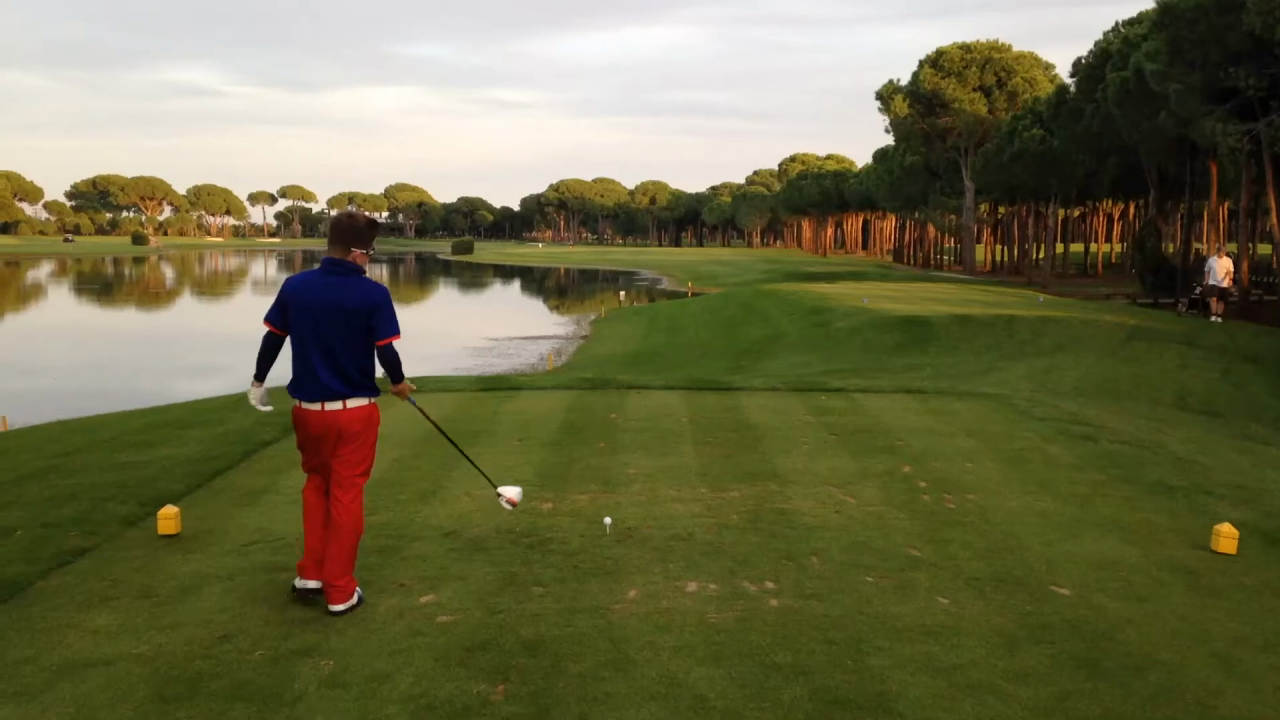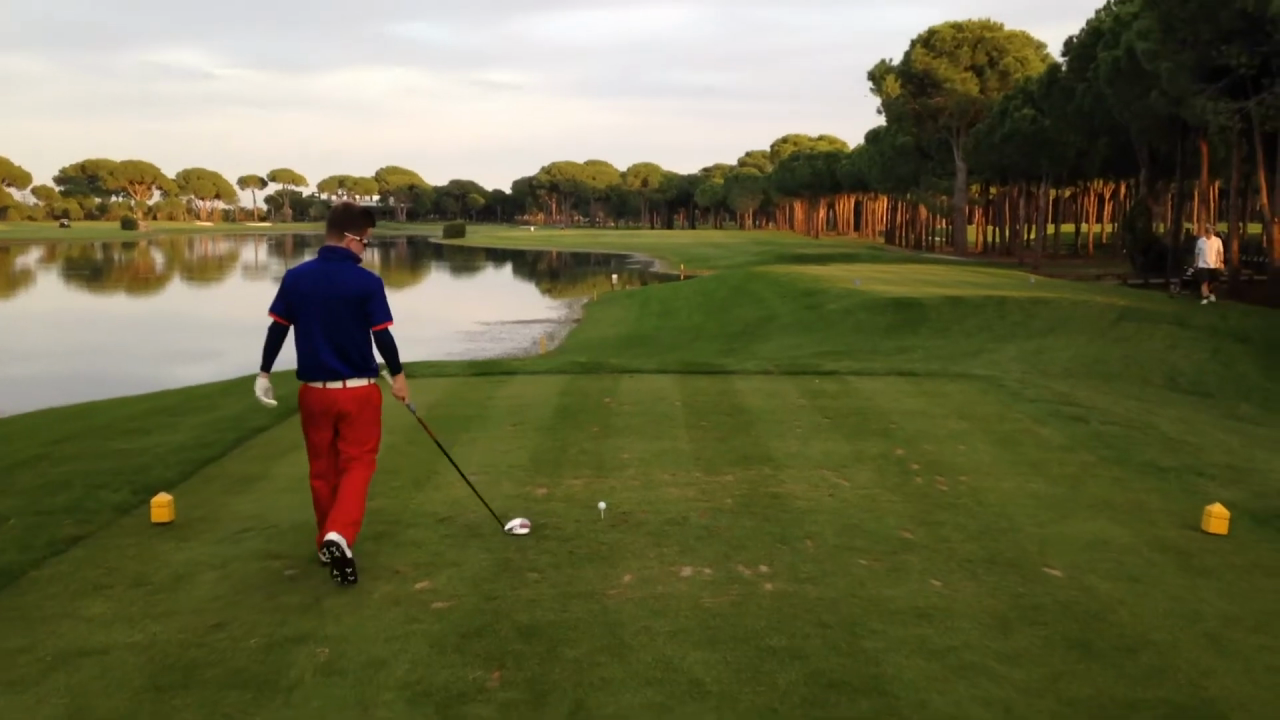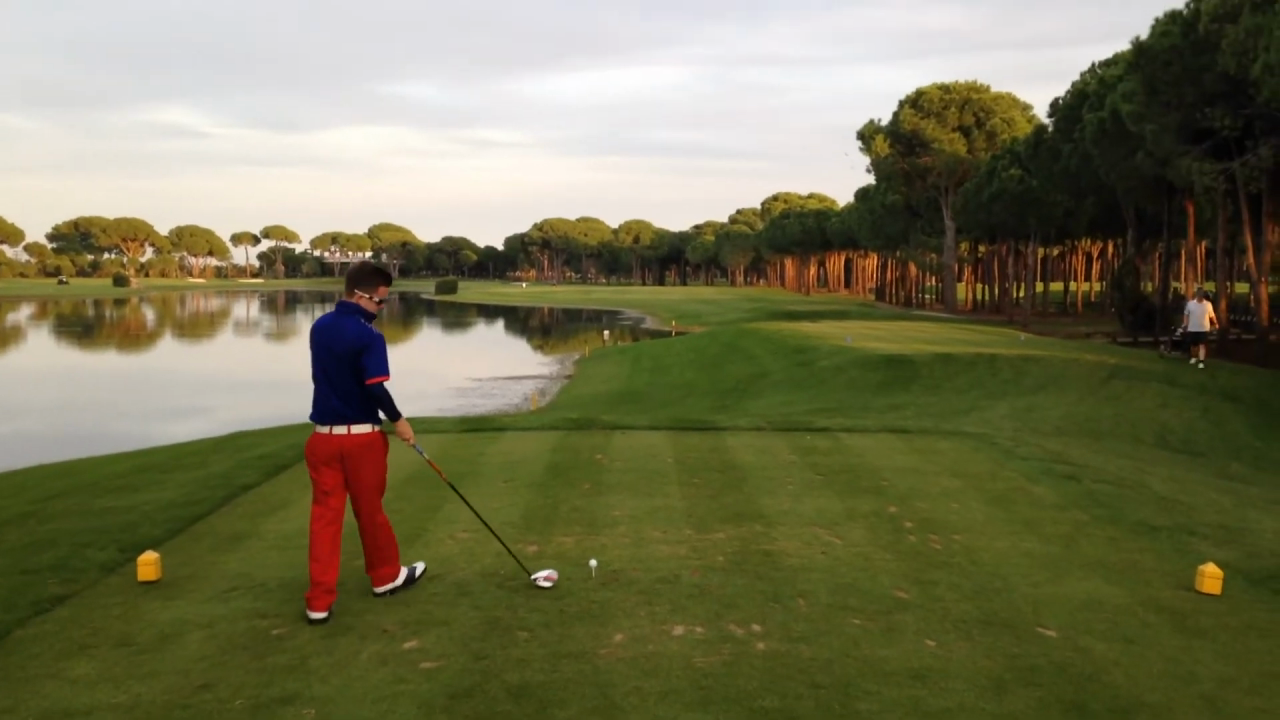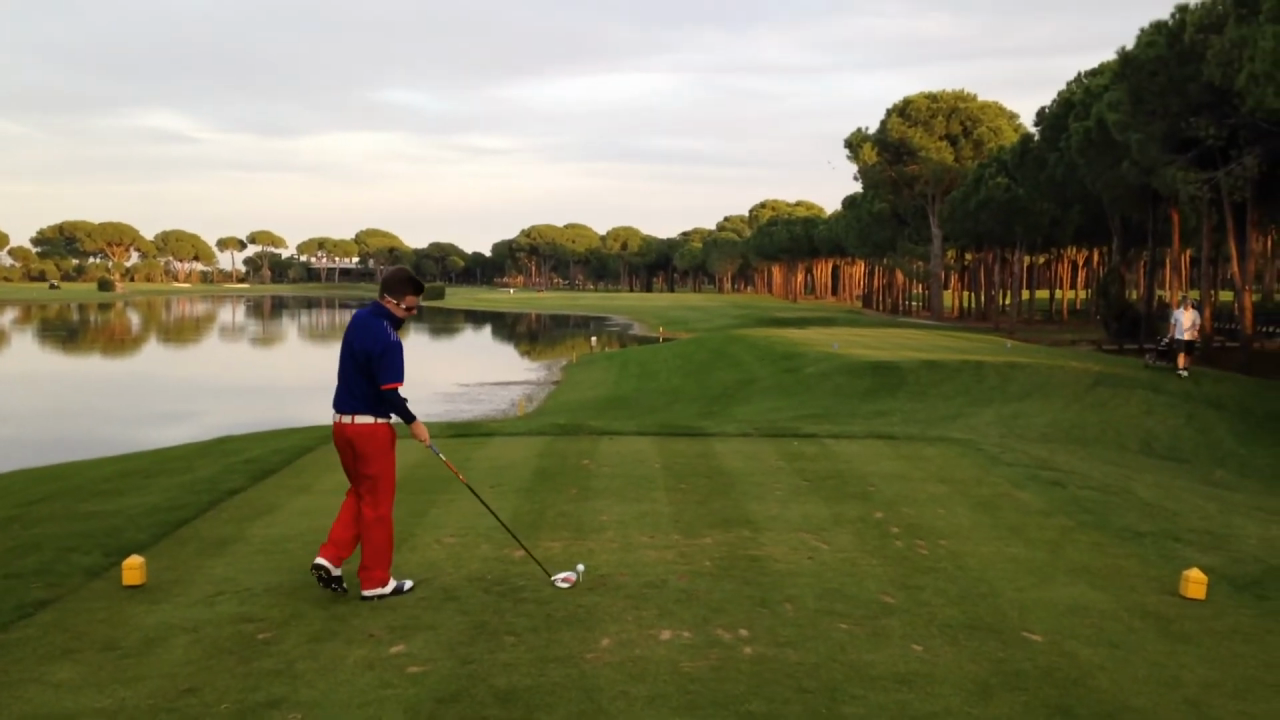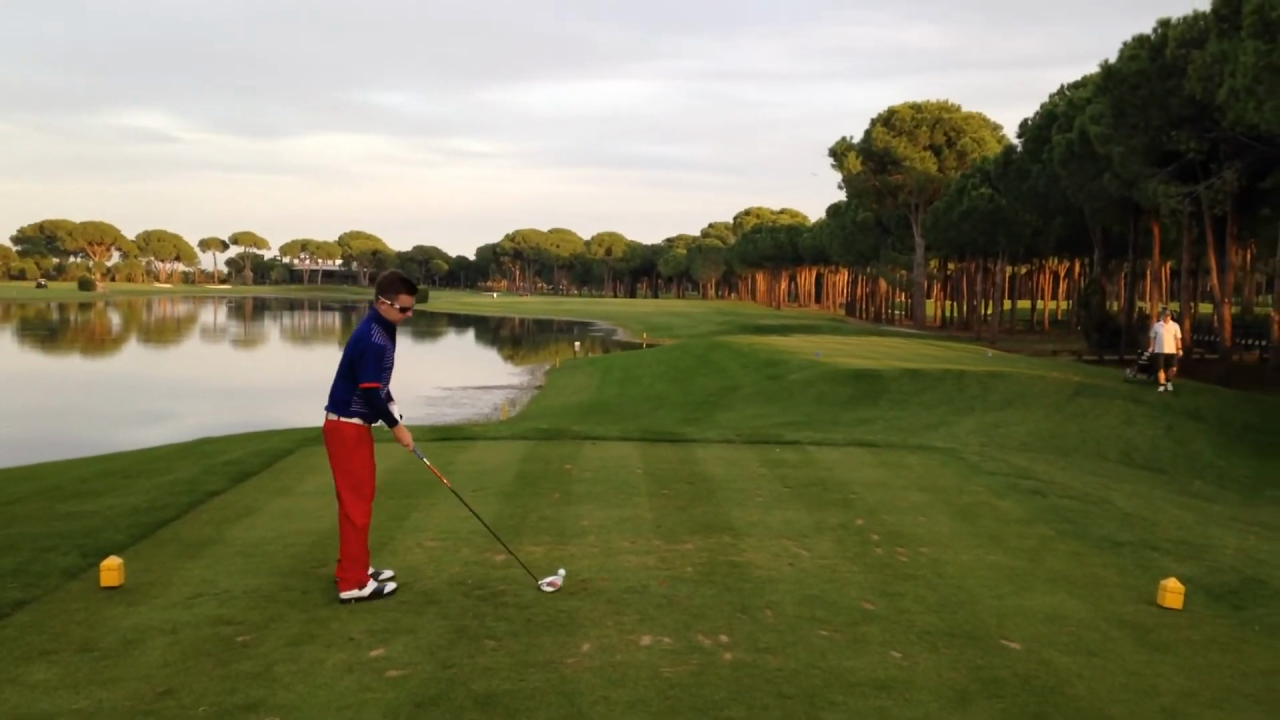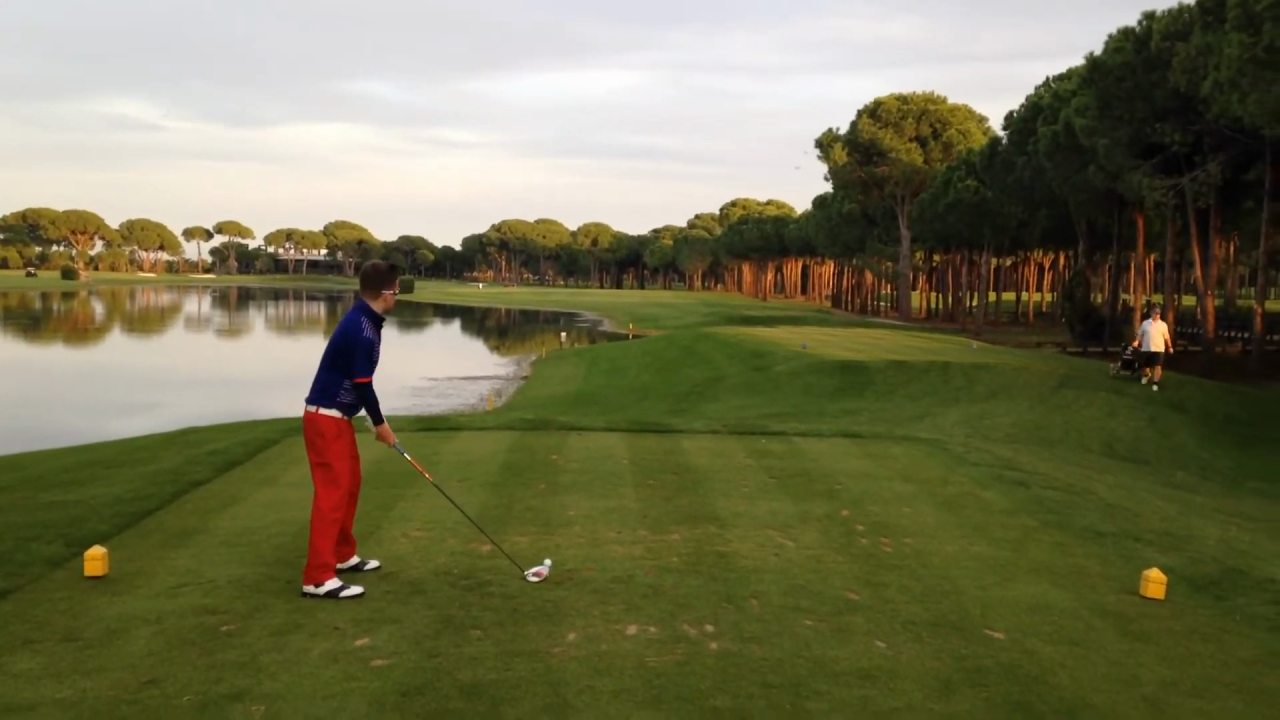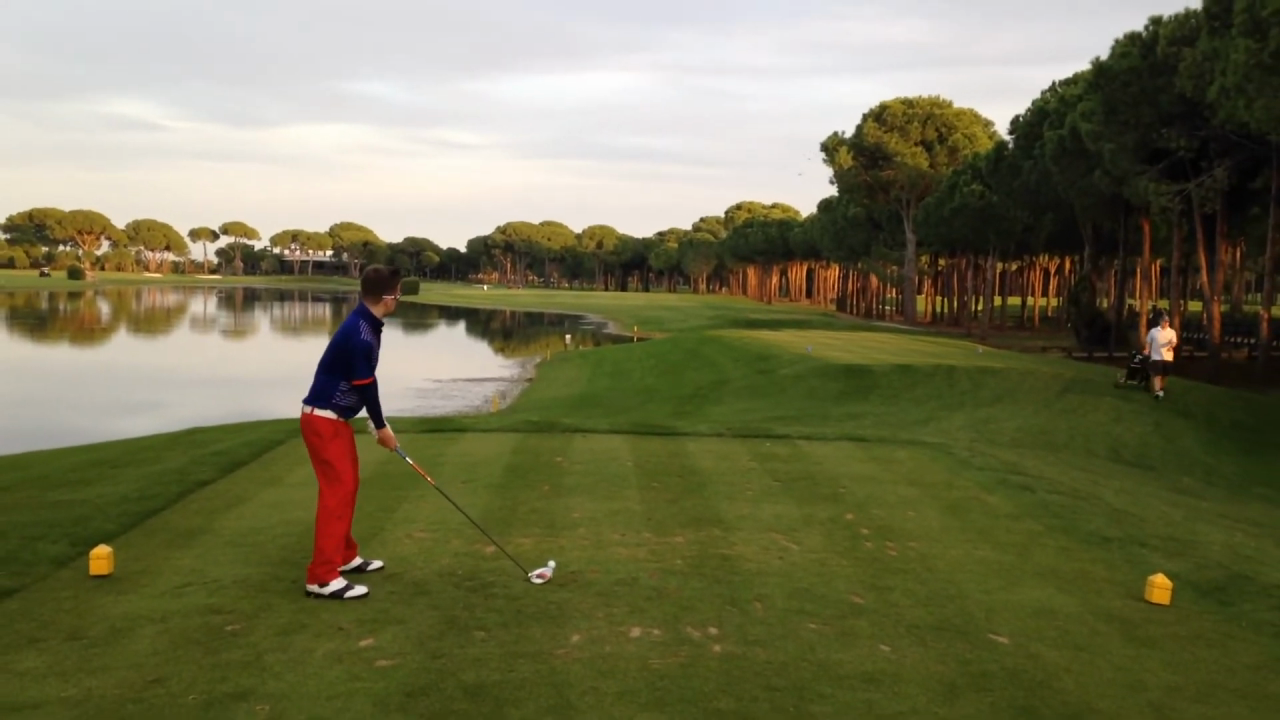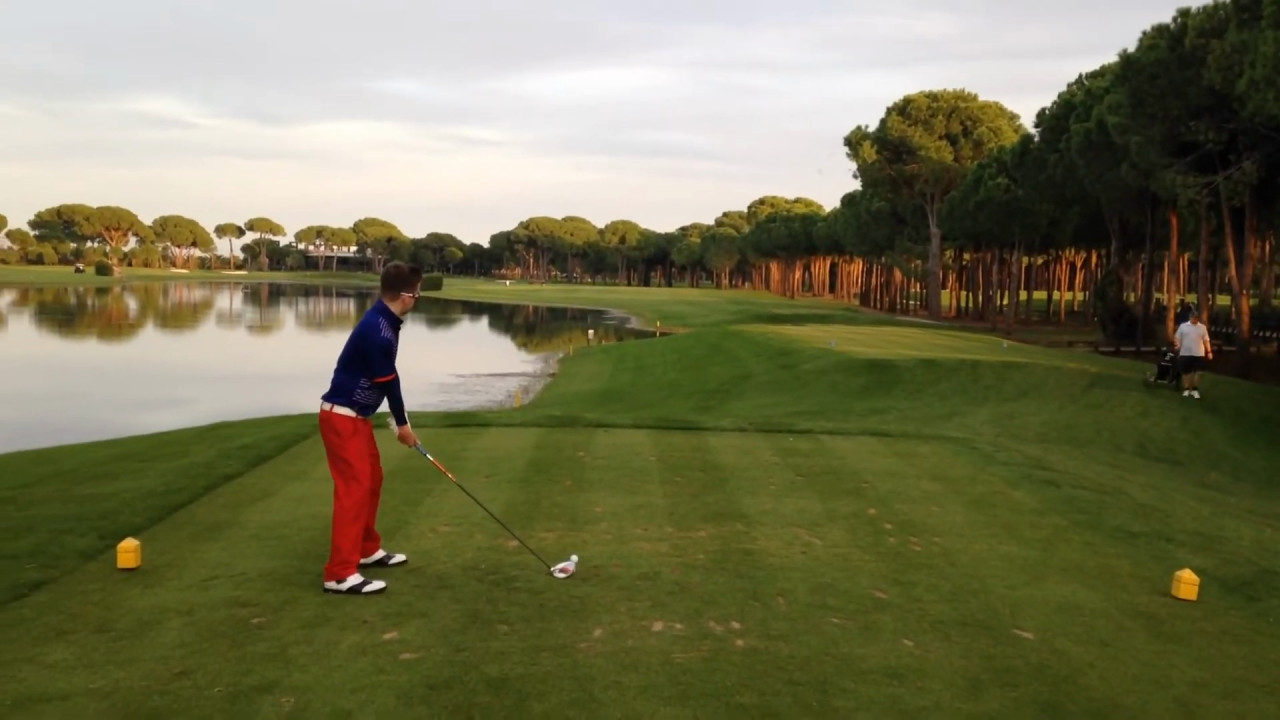
dt=0.4s
person 1, frame 1
left shoulder: (294, 287)
right shoulder: (374, 294)
left elbow: (273, 338)
right elbow: (387, 352)
left wrist: (258, 381)
right wrist: (399, 382)
left hip: (309, 409)
right hip: (356, 411)
left knee: (317, 483)
right knee: (347, 495)
left ankle: (312, 572)
right ankle: (340, 591)
person 1, frame 2
left shoulder: (295, 277)
right shoulder: (367, 282)
left elbow: (277, 328)
right elbow: (382, 336)
left wrist: (264, 373)
right wrist: (398, 375)
left hip: (313, 390)
right hip: (358, 391)
left knee: (322, 469)
right knee: (357, 466)
left ankle: (327, 540)
right ankle: (339, 536)
person 1, frame 3
left shoulder: (319, 327)
right shoulder: (368, 337)
right elbow: (375, 388)
right wrist: (399, 421)
left hip: (322, 435)
right hip: (362, 435)
left knee: (325, 514)
right knee: (369, 509)
left ankle: (319, 601)
right ankle: (386, 576)
person 1, frame 4
left shoulder: (359, 318)
right shoulder: (388, 341)
right elbow: (389, 393)
right wrist: (413, 423)
left hip: (343, 422)
right hip: (371, 427)
left knee: (359, 493)
right knee: (377, 503)
left ankle: (330, 557)
right ankle: (375, 581)
person 1, frame 5
left shoulder: (378, 328)
right shoulder: (374, 339)
right elbow: (369, 392)
left wrist: (392, 404)
right wrist: (396, 426)
left hip: (350, 423)
right hip: (348, 426)
left knee: (358, 497)
right knee: (356, 501)
left ankle: (354, 568)
right ankle: (354, 583)
person 1, frame 6
left shoulder: (364, 320)
right shoulder: (362, 331)
right elbow: (362, 386)
left wrist: (376, 419)
right wrist: (380, 424)
left hip: (336, 415)
right hip: (326, 418)
left knee: (349, 484)
right knee: (332, 493)
left ankle: (342, 554)
right ankle: (318, 577)
person 1, frame 7
left shoulder: (364, 325)
right shoulder: (360, 335)
left elbow: (366, 382)
right elbow: (365, 386)
left wrist: (380, 423)
right wrist: (381, 428)
left hip: (336, 417)
right hip: (323, 418)
left knee: (347, 486)
right knee: (337, 490)
left ankle: (344, 556)
right ankle: (324, 576)
person 1, frame 8
left shoulder: (384, 322)
right shoulder: (378, 332)
left elbow: (390, 378)
right elbow: (387, 383)
left wrist: (401, 420)
right wrist: (402, 425)
left hip: (356, 415)
right hip: (342, 416)
left knee: (371, 480)
right knee: (354, 488)
left ankle: (367, 549)
right ankle: (340, 573)
